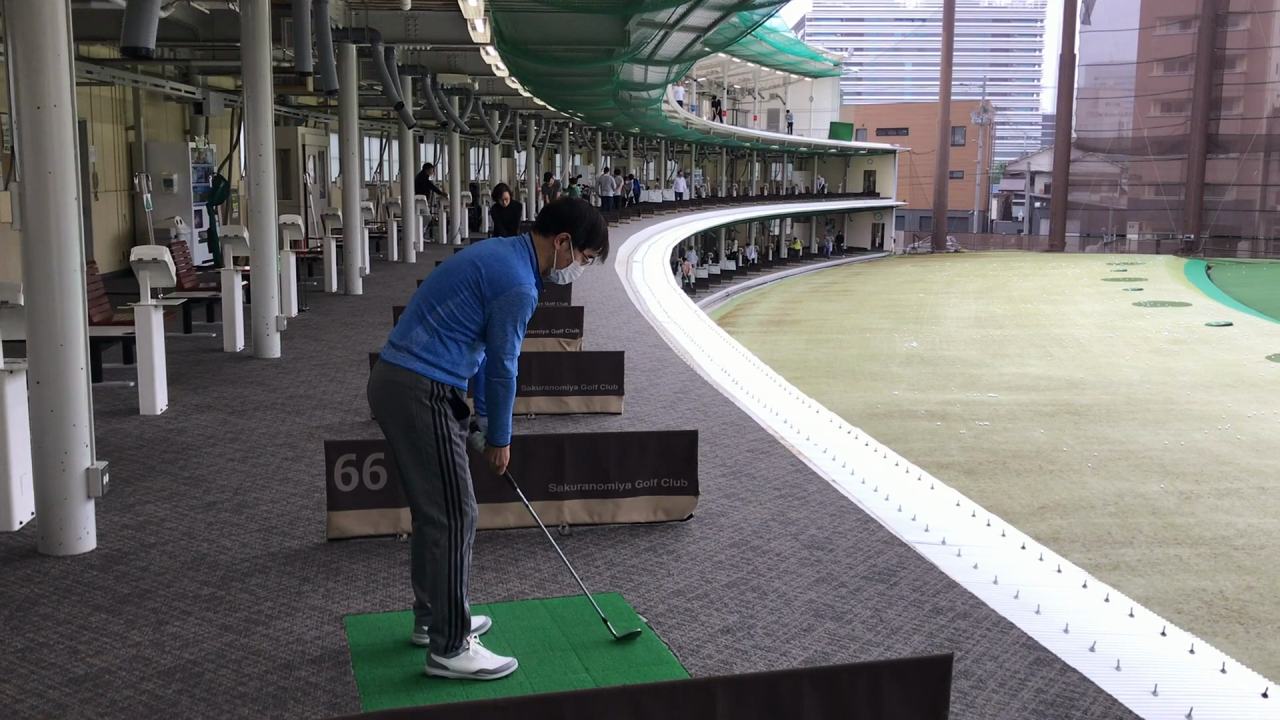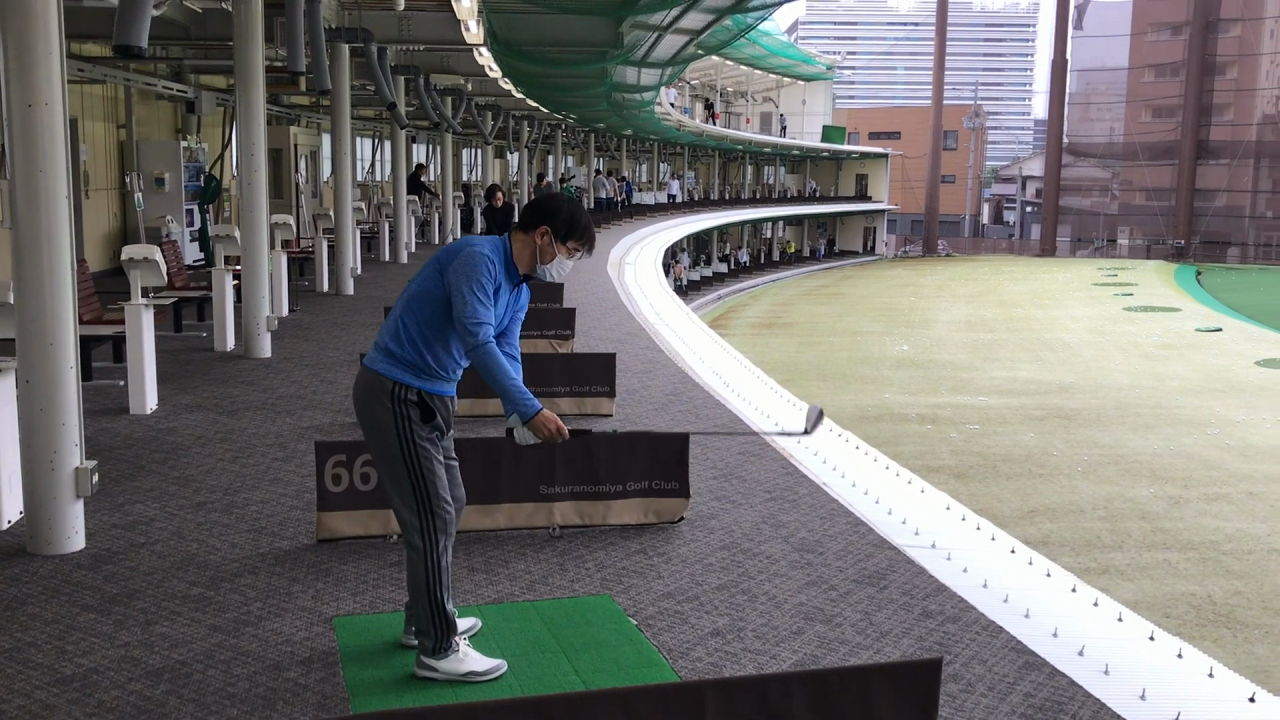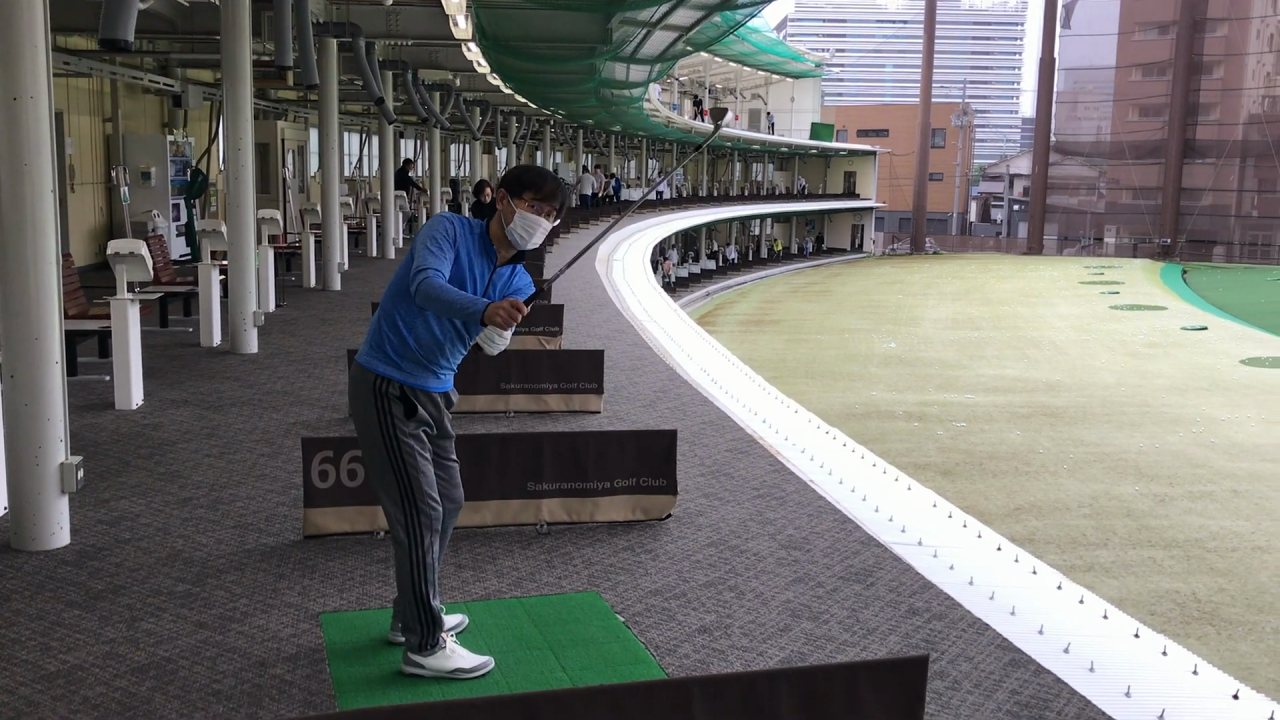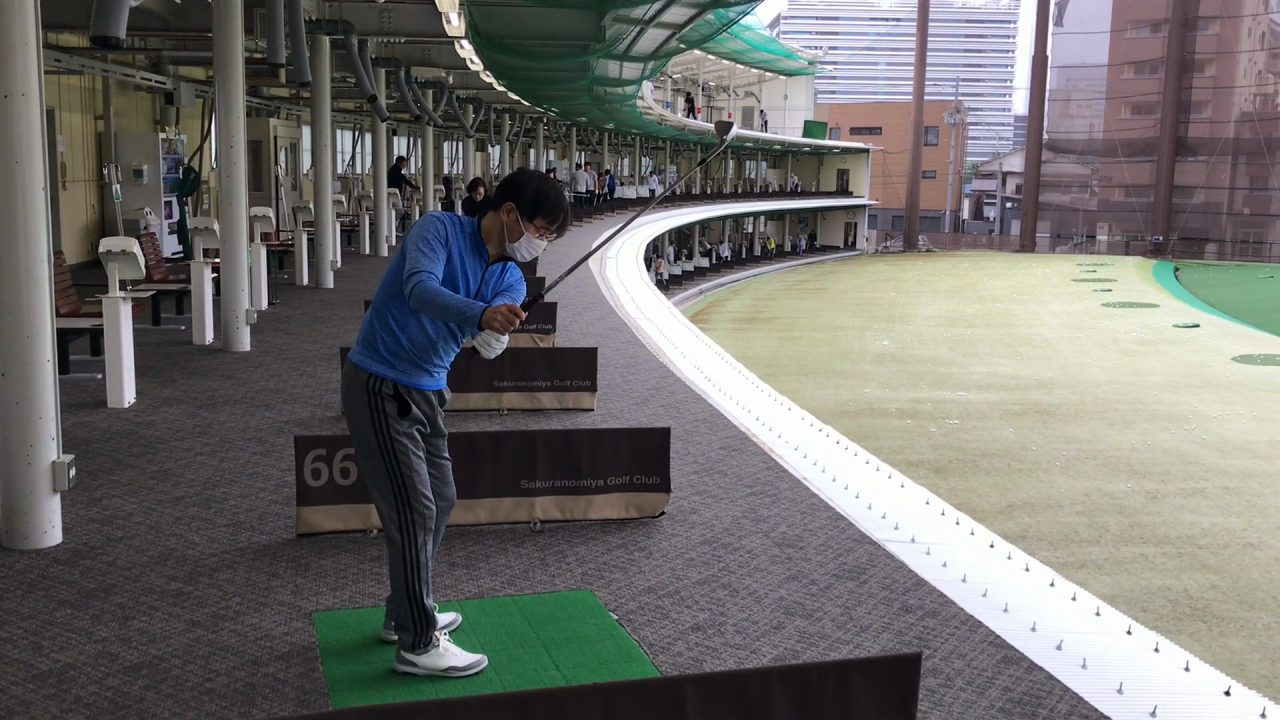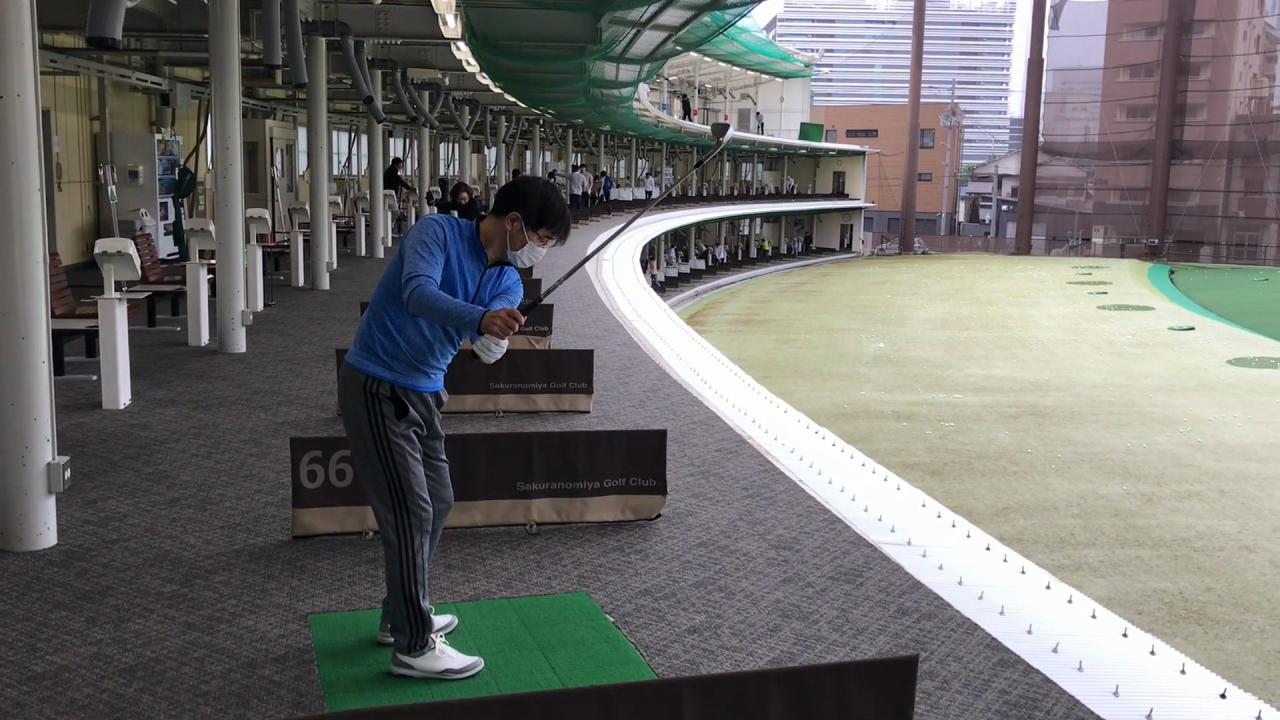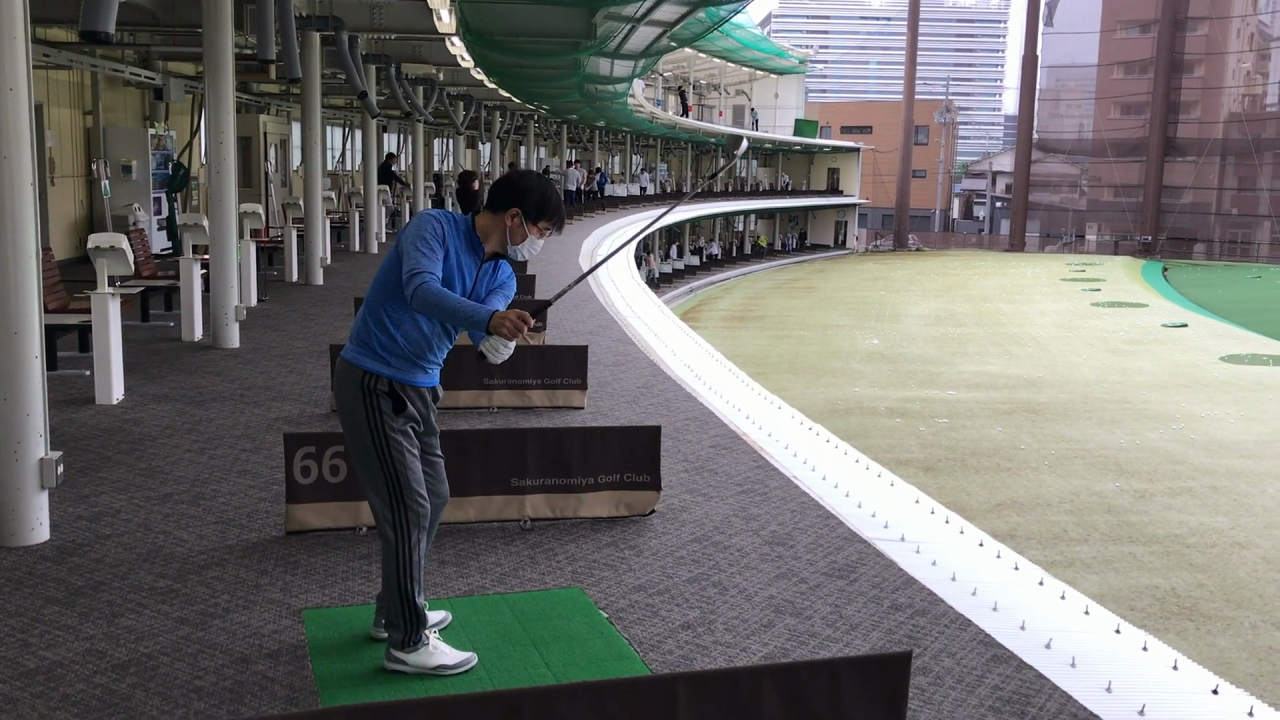
dt=0.7s
person 1, frame 1
left shoulder: (498, 253)
right shoulder: (517, 285)
right elbow: (502, 366)
left wrist: (482, 415)
right wrist: (499, 438)
left hip: (394, 380)
right hip: (421, 392)
left knee: (432, 510)
right knee: (454, 516)
left ankle: (434, 616)
right ankle: (449, 647)
person 1, frame 2
left shoulder: (519, 289)
right shoulder: (477, 257)
left elbow: (506, 354)
right elbow: (478, 344)
left wrist: (519, 415)
right wrist: (531, 411)
left hip: (425, 395)
right hip: (396, 394)
left knee: (446, 506)
right knee: (432, 517)
left ankle: (425, 619)
right ankle: (438, 649)
person 1, frame 3
left shoulder: (520, 283)
right shoulder: (448, 230)
left elbow: (496, 331)
right elbow: (426, 285)
left wrist: (498, 329)
right wrist: (485, 309)
left hip: (435, 391)
right hip: (386, 386)
left knee: (447, 502)
right knee: (420, 512)
left ankle: (414, 614)
right ankle: (424, 646)
person 1, frame 4
left shoulder: (512, 280)
right shoulder: (439, 228)
left elbow: (494, 326)
right elbow: (419, 288)
left wrist: (494, 333)
right wrist: (481, 314)
left hip: (427, 389)
right hip: (379, 385)
left knee: (438, 501)
right knee: (413, 510)
left ankle: (406, 613)
right ankle: (417, 644)
person 1, frame 5
left shoulder: (508, 282)
right shoulder: (437, 231)
left elbow: (487, 331)
right elbow: (418, 292)
left wrist: (494, 337)
right wrist: (481, 318)
left hip: (424, 392)
right hip: (376, 387)
left knee: (436, 504)
right knee: (410, 512)
left ankle: (402, 615)
right ankle: (414, 646)
person 1, frame 6
left shoulder: (502, 276)
right shoulder: (433, 226)
left elbow: (485, 326)
right elbow: (420, 290)
left wrist: (500, 337)
right wrist: (488, 319)
left hip: (419, 388)
right hip: (373, 383)
left knee: (431, 499)
right knee: (408, 509)
left ankle: (395, 611)
right ankle: (407, 642)
